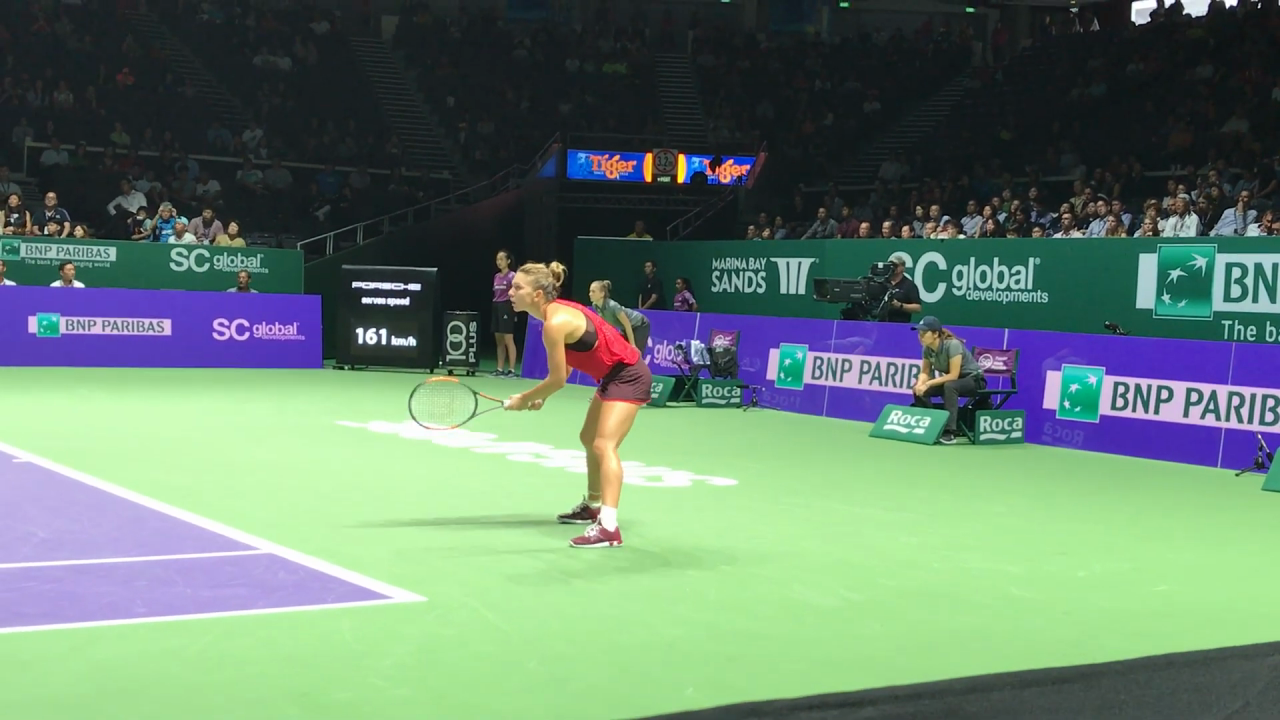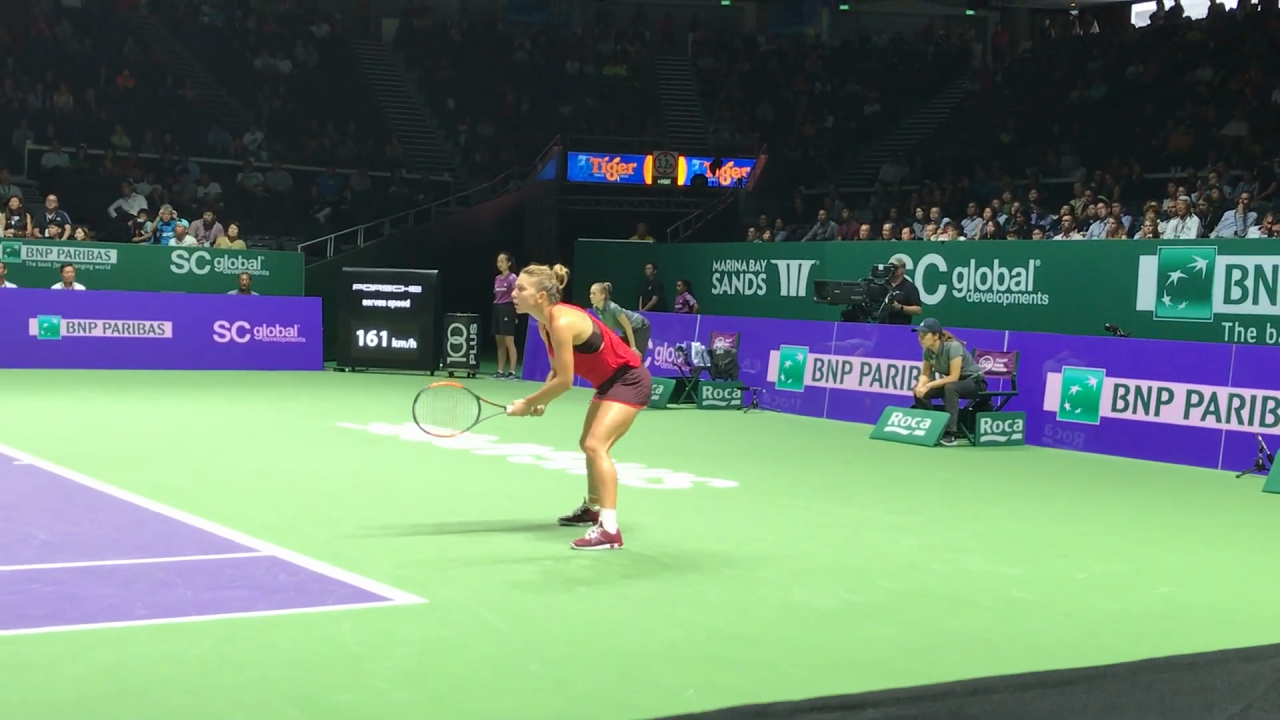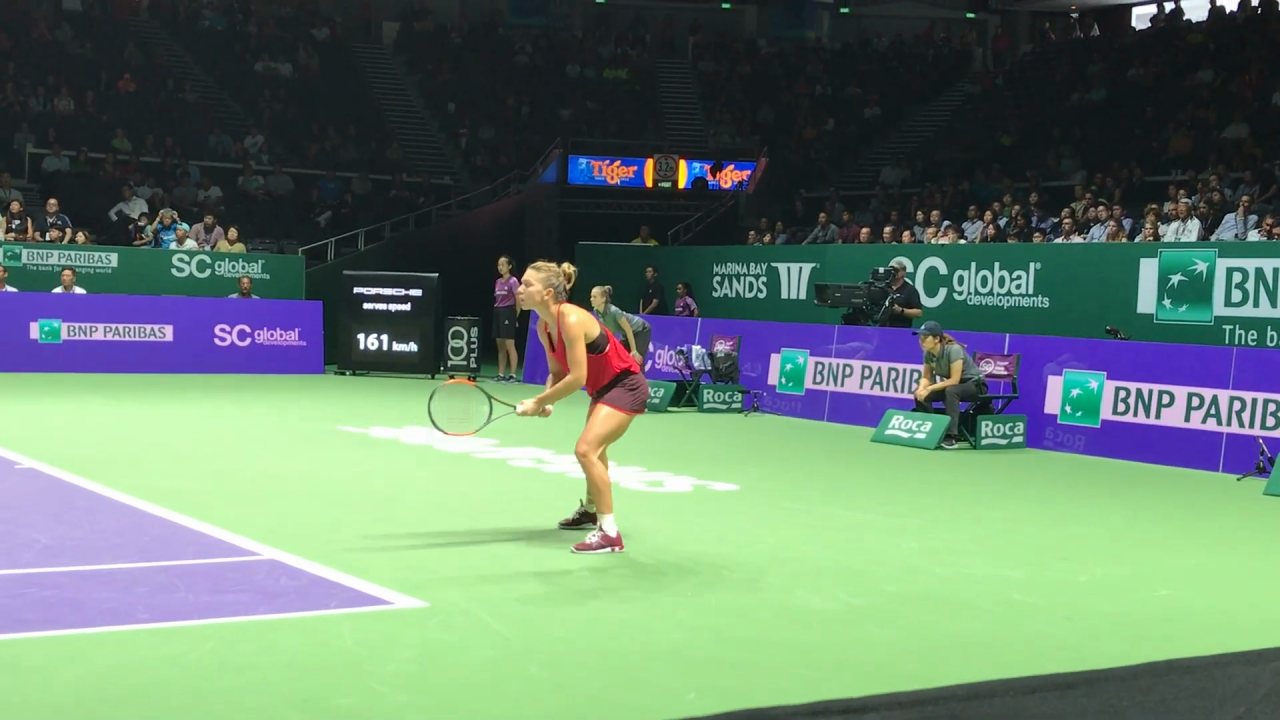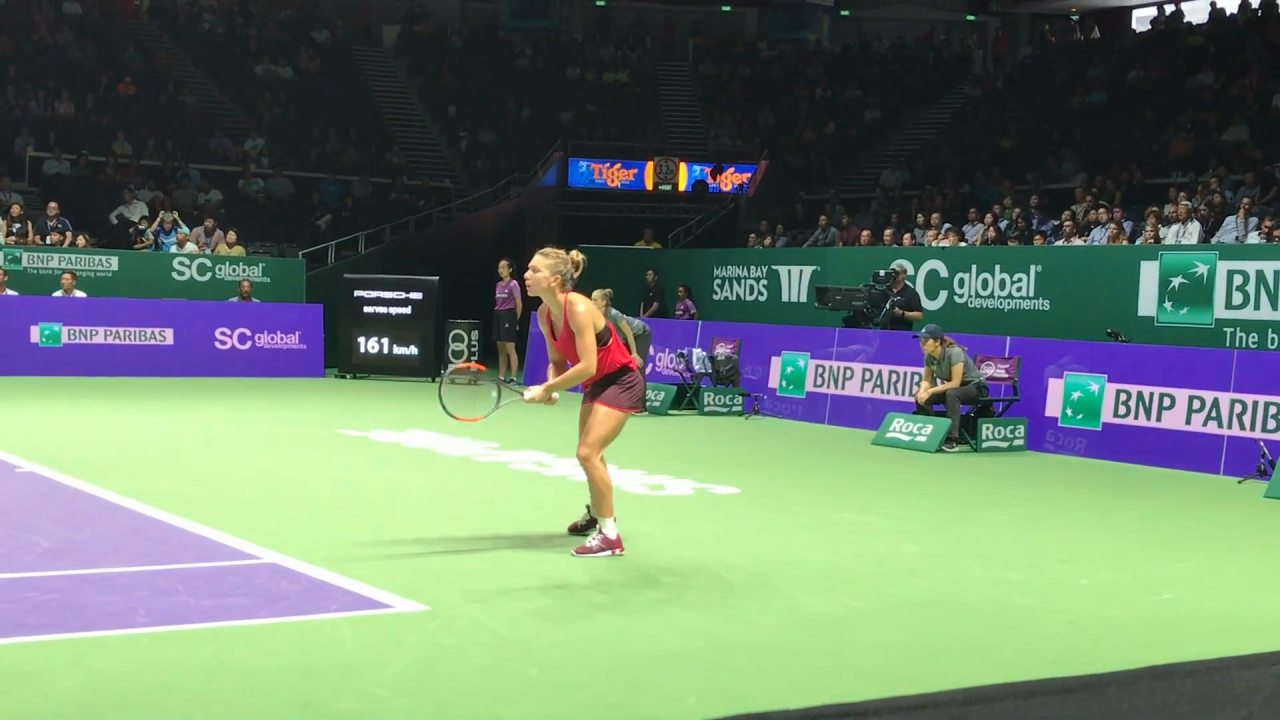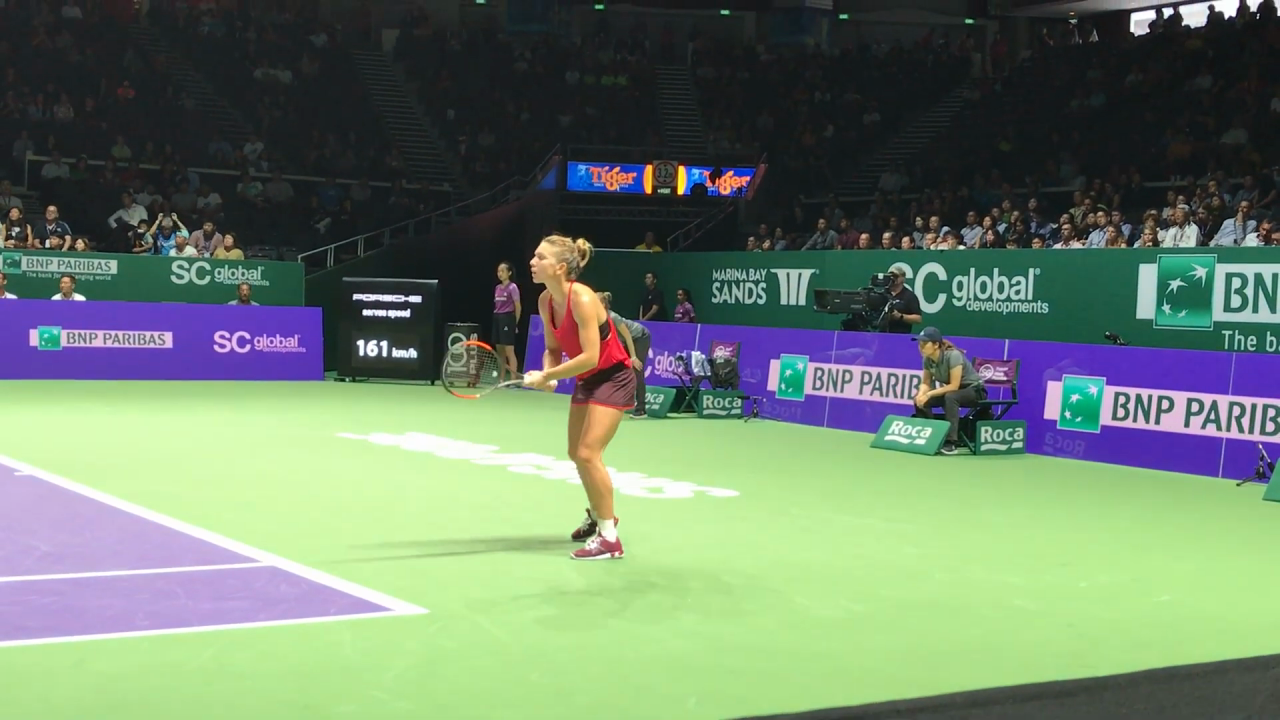
dt=0.2s
person 1, frame 1
left shoulder: (556, 322)
right shoulder: (554, 314)
left elbow: (558, 379)
right elbow: (561, 370)
left wrist: (524, 399)
right wrist: (539, 397)
left hip: (628, 375)
right hip: (614, 375)
left knee: (604, 445)
right knee: (589, 438)
left ankle: (609, 527)
right ankle: (592, 506)
person 1, frame 2
left shoulder: (562, 322)
right shoulder: (545, 324)
left elbow: (565, 380)
right elbow: (558, 371)
left wrist: (528, 403)
right wrist: (540, 401)
left hip: (629, 380)
right hip: (610, 381)
left knee: (594, 445)
right knee: (590, 444)
left ankle: (609, 529)
right ankle: (592, 507)
person 1, frame 3
left shoulder: (571, 319)
right shoulder: (543, 326)
left elbow: (577, 378)
right elbow: (557, 371)
left wrist: (539, 401)
right wrist: (545, 402)
left hip: (626, 385)
right hip: (605, 386)
left knee: (585, 450)
right knee: (592, 451)
left ankle: (609, 533)
right ankle: (590, 510)
person 1, frame 4
left shoulder: (578, 309)
right shoulder: (544, 314)
left elbow: (587, 366)
right elbow: (557, 360)
left wrist: (547, 390)
right wrist: (550, 386)
left hip: (620, 381)
right hip: (596, 384)
left knee: (587, 452)
right knee: (589, 453)
left ankle: (610, 536)
right ankle: (597, 512)
person 1, frame 5
left shoulder: (582, 299)
right shoulder: (545, 300)
left elbow: (590, 357)
right elbow: (554, 348)
left wrist: (546, 376)
right wrist: (547, 374)
left hip: (612, 378)
right hip: (586, 381)
left knee: (588, 454)
right knee: (577, 453)
left ankle: (609, 539)
right ankle: (598, 516)
